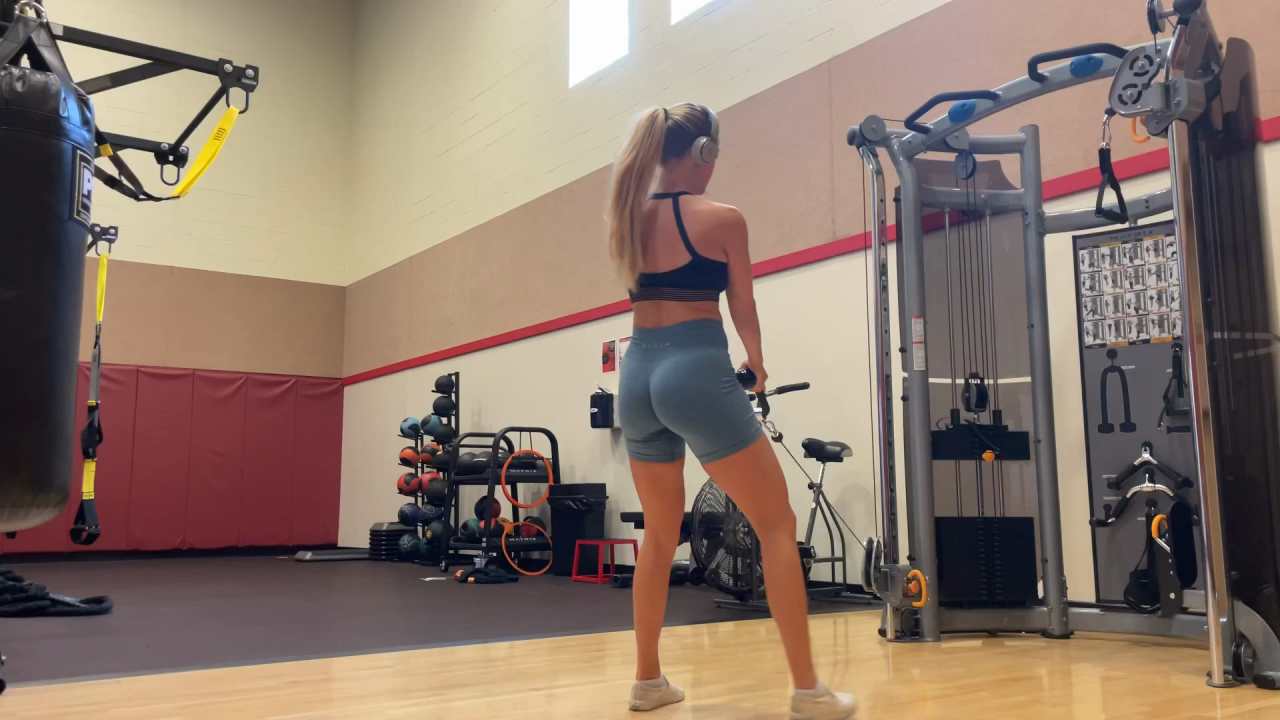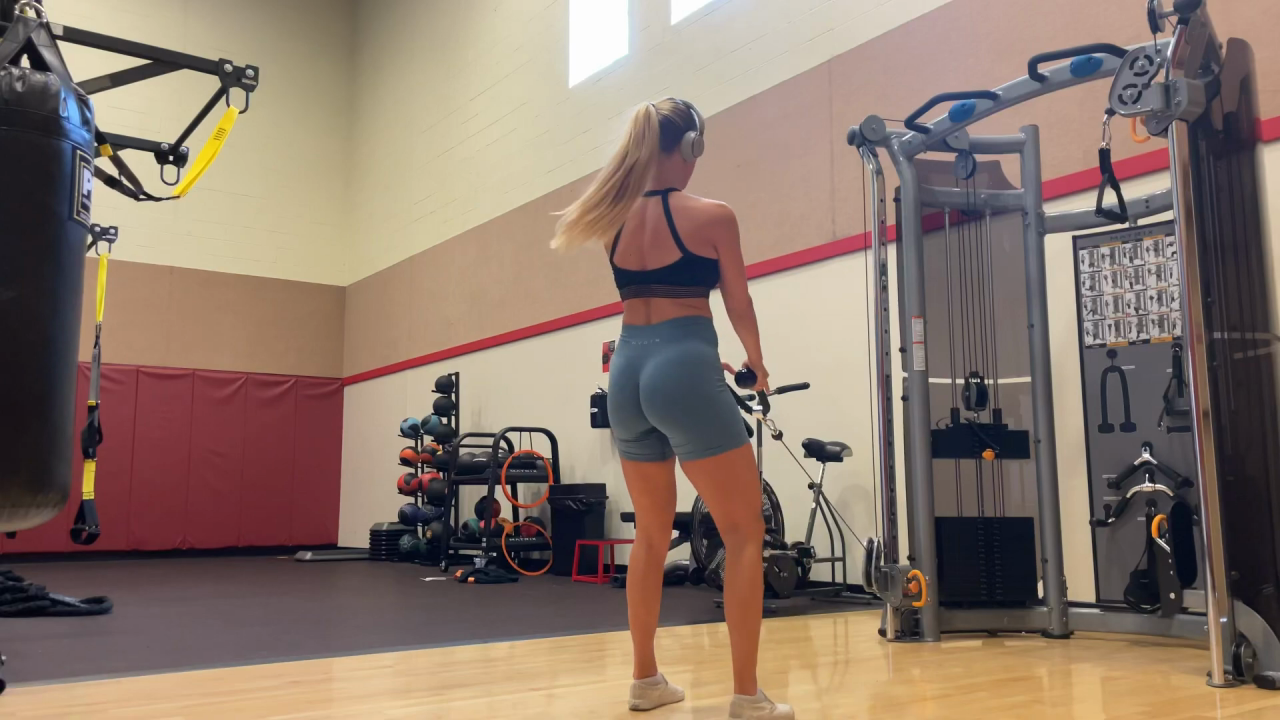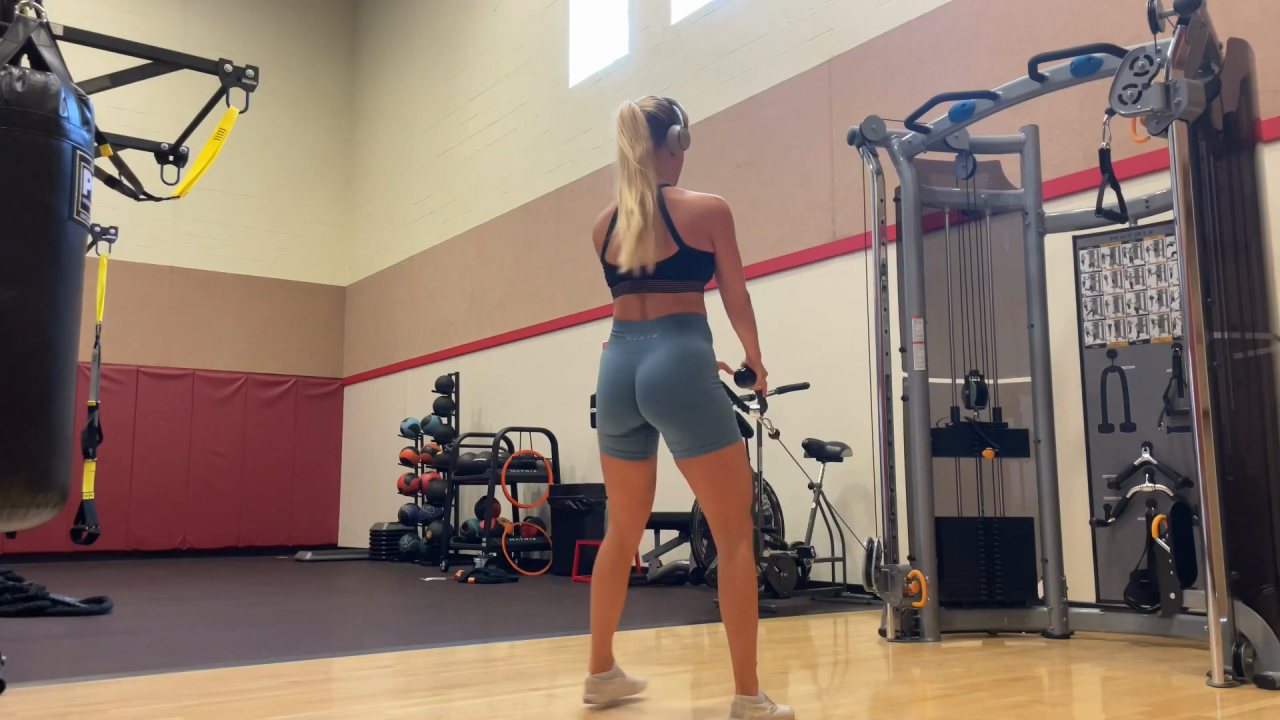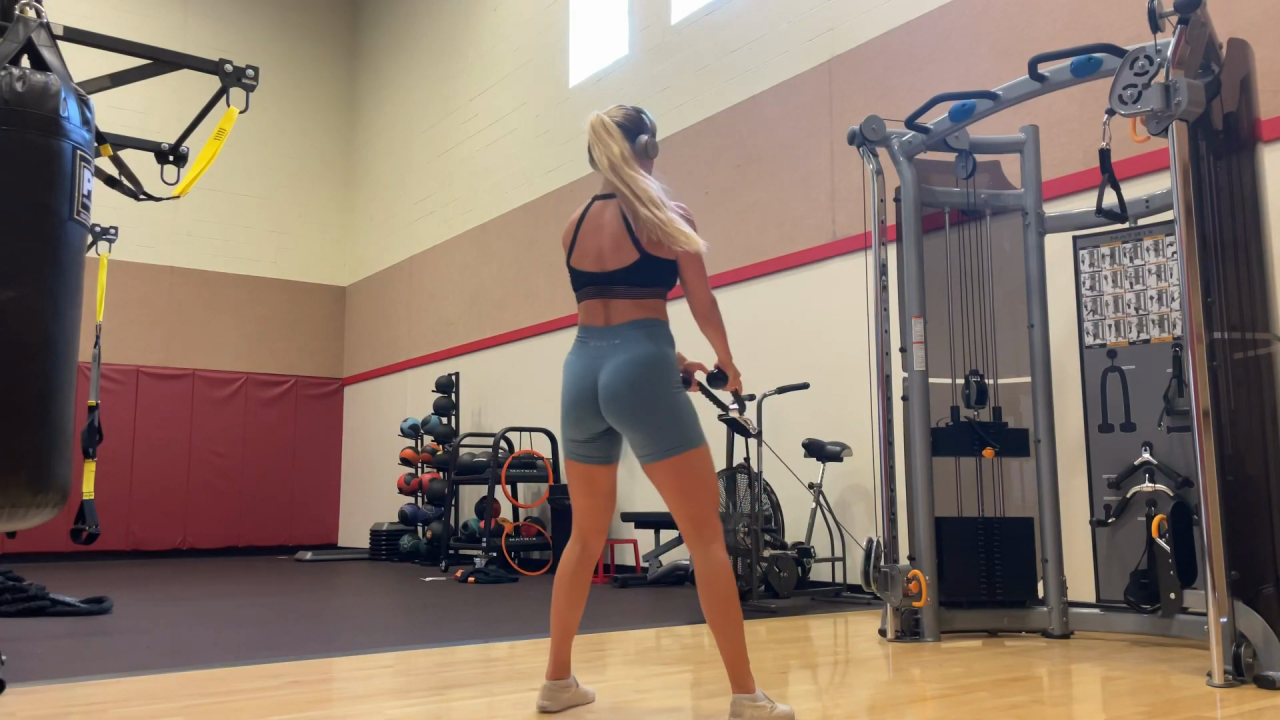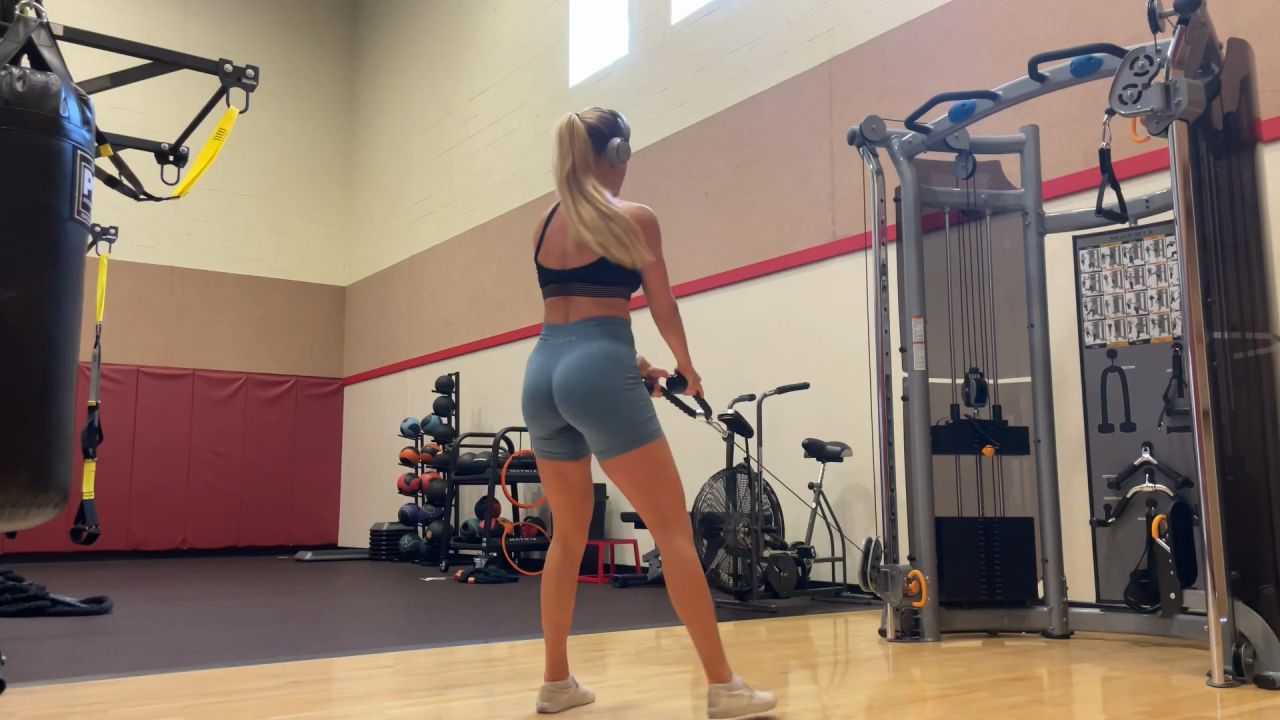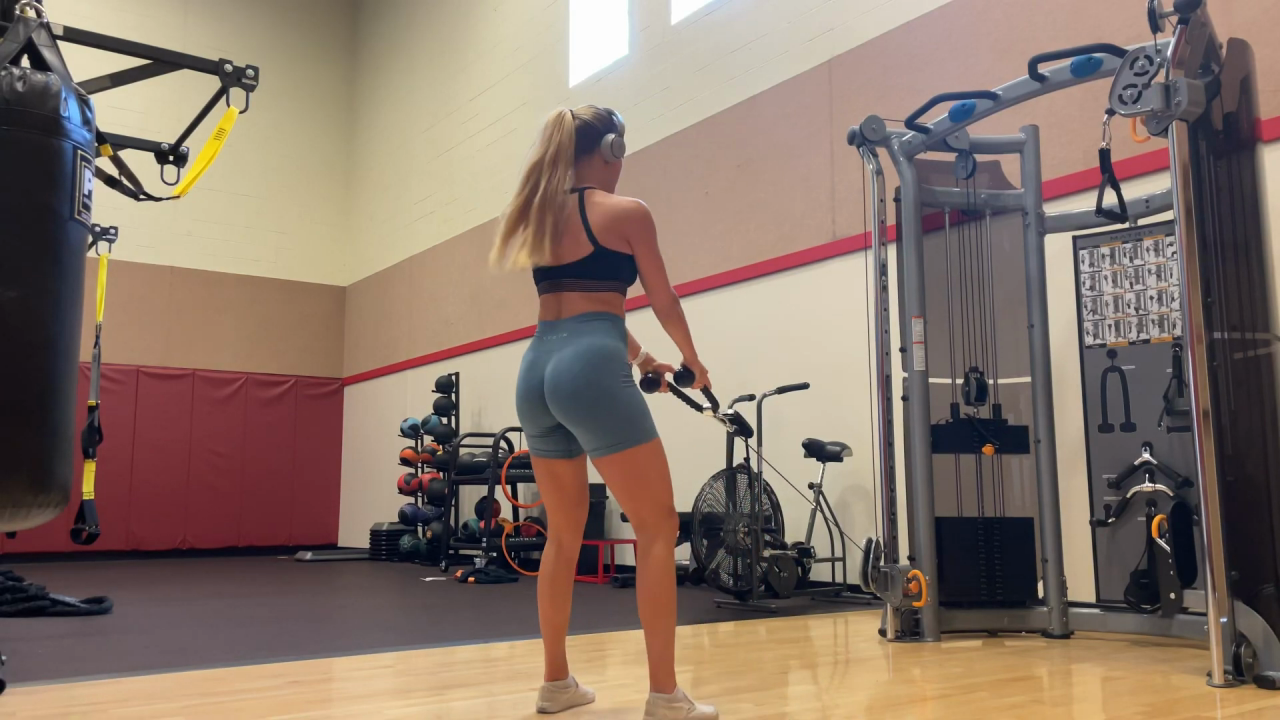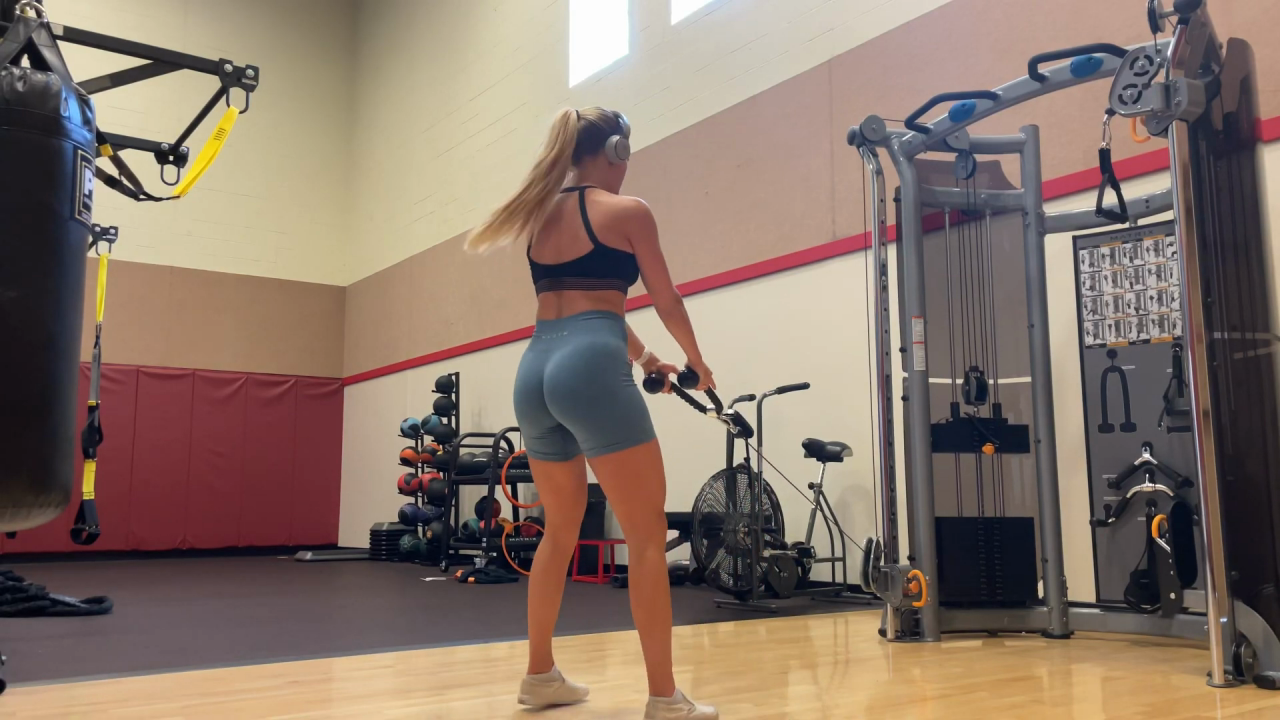
dt=0.2s
person 1, frame 1
left shoulder: (632, 220)
right shoulder: (723, 219)
right elbow: (744, 312)
right wrist: (757, 366)
left hip: (639, 376)
right hip: (697, 377)
left knee: (661, 535)
right knee: (777, 528)
person 1, frame 2
left shoulder: (610, 219)
right shoulder: (712, 216)
right elbow: (739, 307)
right wrist: (756, 363)
left hip: (628, 370)
right hip: (685, 373)
left knee: (652, 535)
right knee: (744, 533)
person 1, frame 3
left shoulder: (606, 222)
right shoulder: (707, 209)
right elbow: (736, 301)
right wrist: (755, 362)
left hip: (619, 368)
right hip: (678, 370)
left knee: (622, 532)
right knee: (734, 536)
person 1, frame 4
left shoulder: (574, 225)
right shoulder: (670, 218)
right elbow: (702, 306)
right wrist: (726, 366)
left hip: (582, 373)
right hip: (642, 377)
left knee: (586, 536)
right knee: (706, 536)
person 1, frame 5
left shoulder: (546, 225)
right shoulder: (635, 219)
right elbow: (664, 308)
left wrist: (634, 362)
right wrist: (686, 366)
left hip: (542, 374)
right hip: (599, 375)
left knee: (569, 533)
right knee: (672, 527)
person 1, frame 6
left shoulder: (537, 216)
right shoulder: (627, 212)
right elbow: (664, 301)
left wrist: (642, 357)
right wrist: (692, 359)
left hip: (537, 370)
right hip: (592, 372)
left knee: (565, 532)
right knee: (657, 529)
person 1, frame 7
left shoulder: (539, 214)
right shoulder: (628, 212)
right elbow: (666, 300)
left wrist: (644, 357)
right wrist: (697, 361)
left hip: (536, 369)
right hip: (592, 373)
left knee: (561, 529)
right knee: (648, 534)
